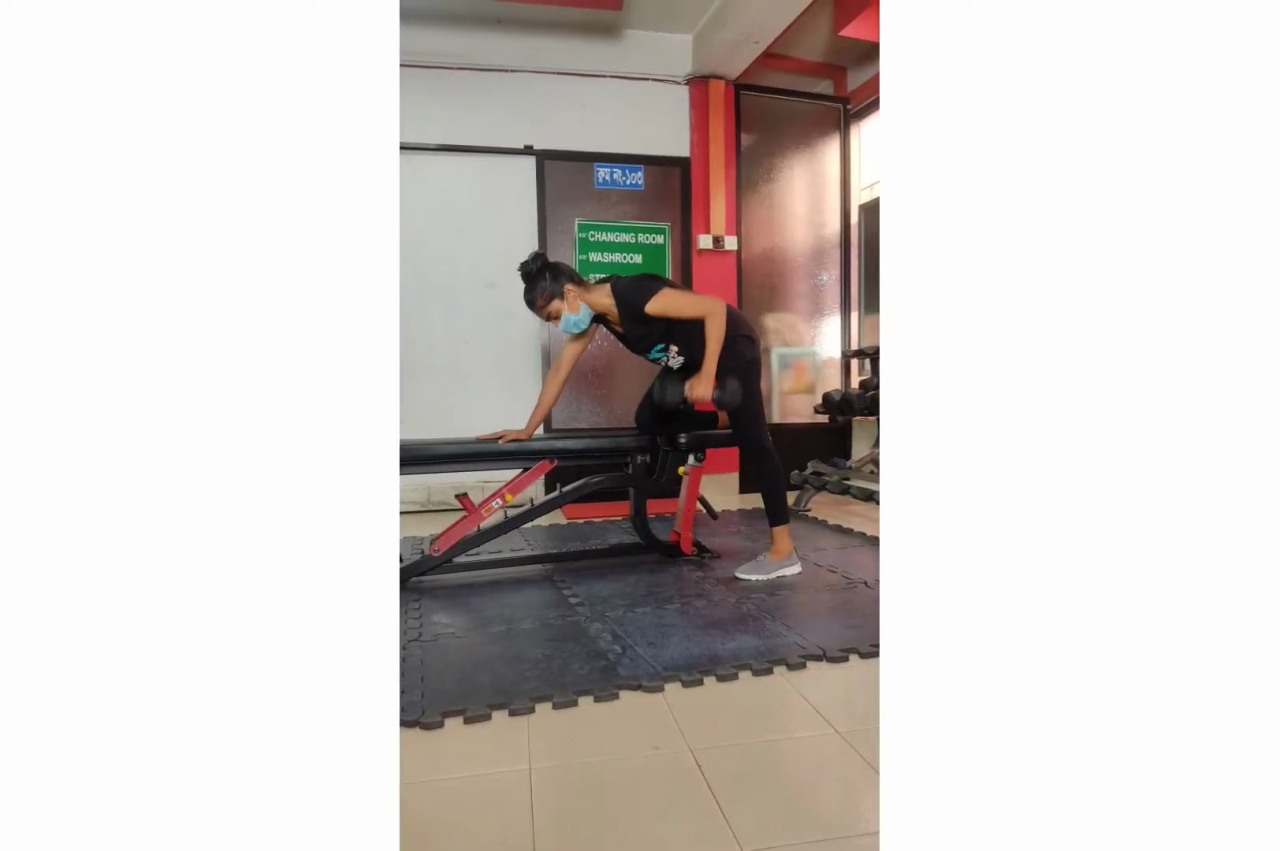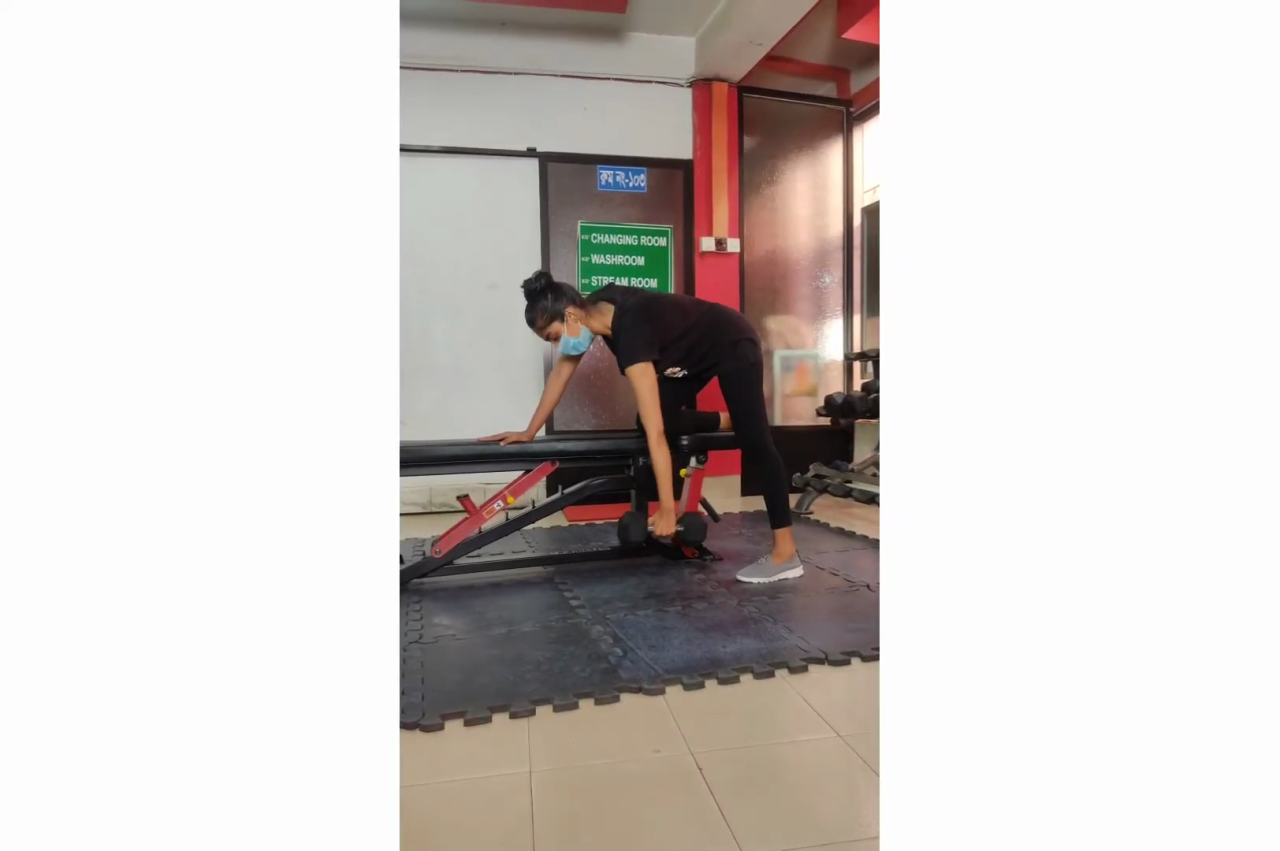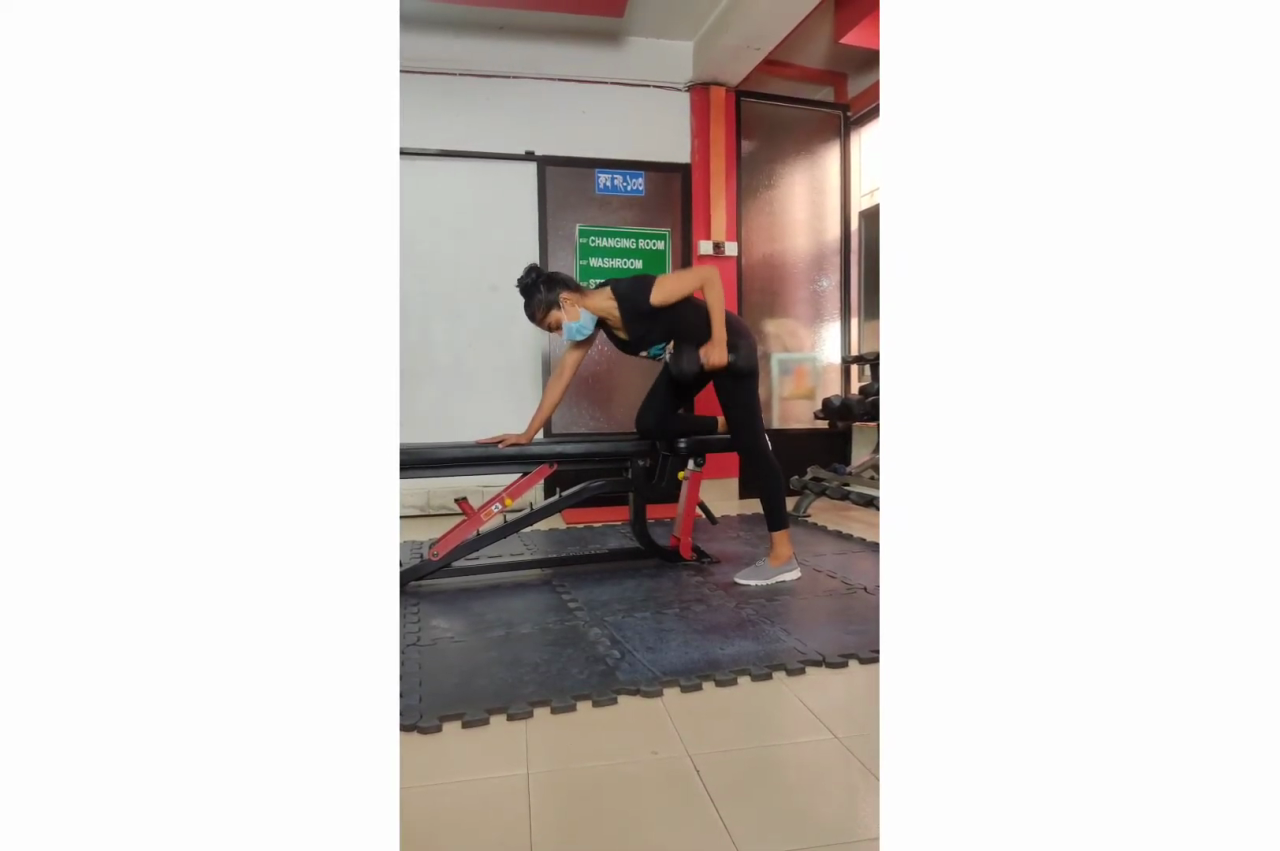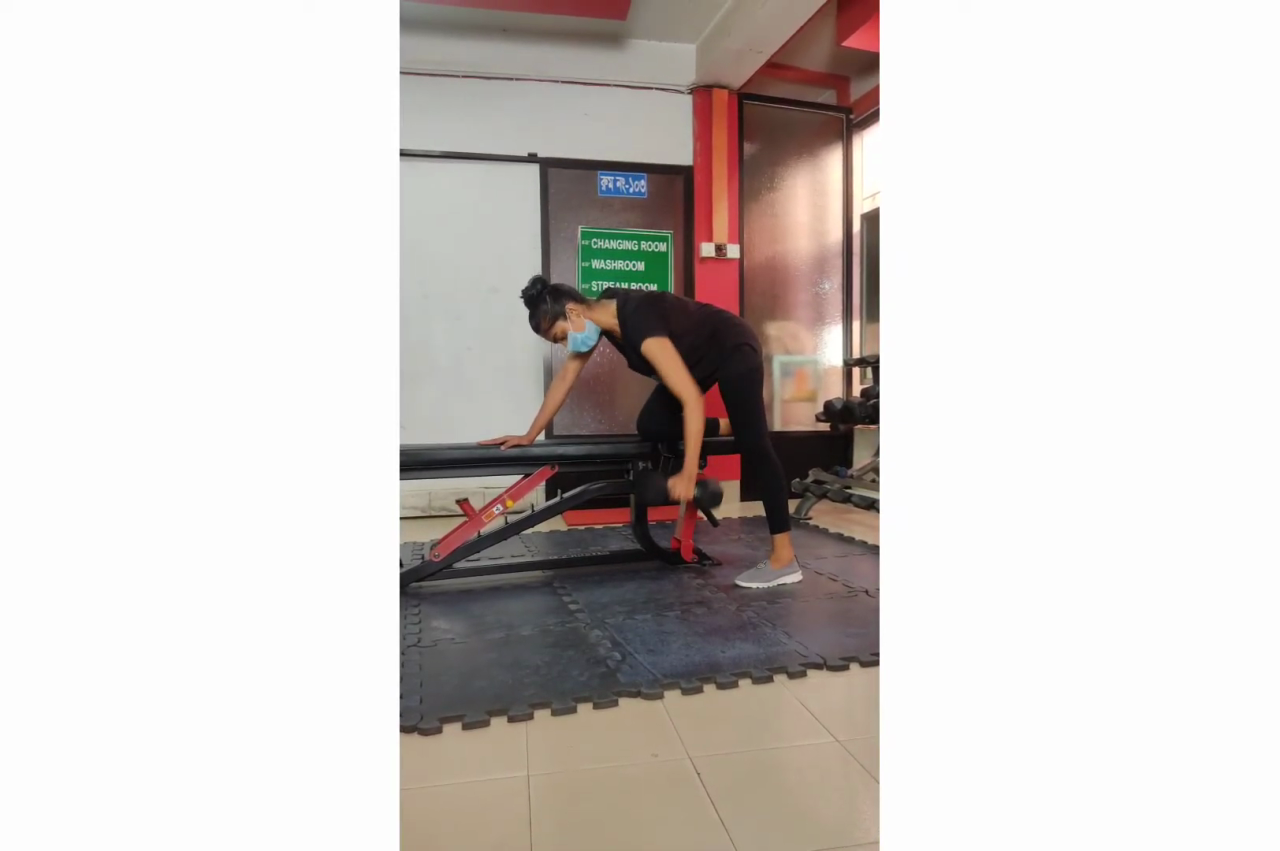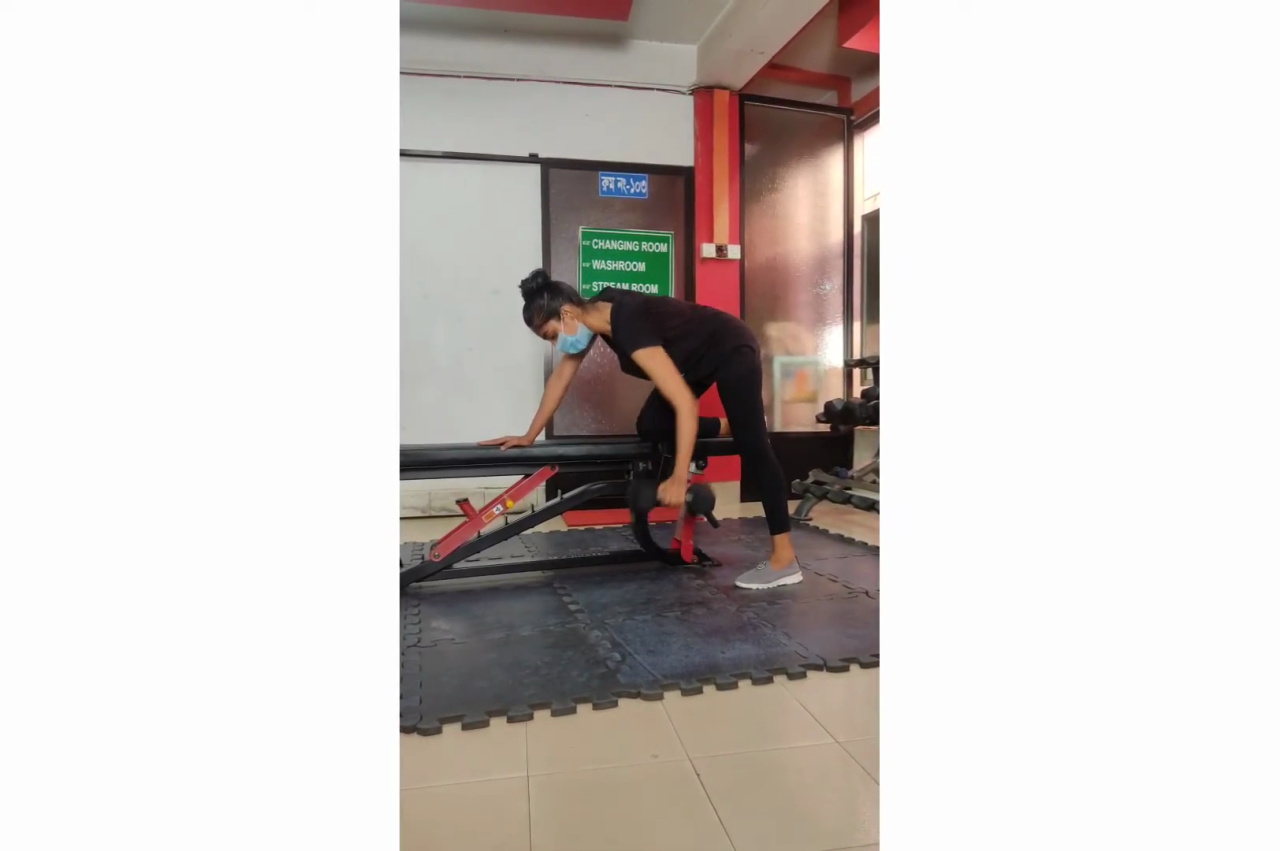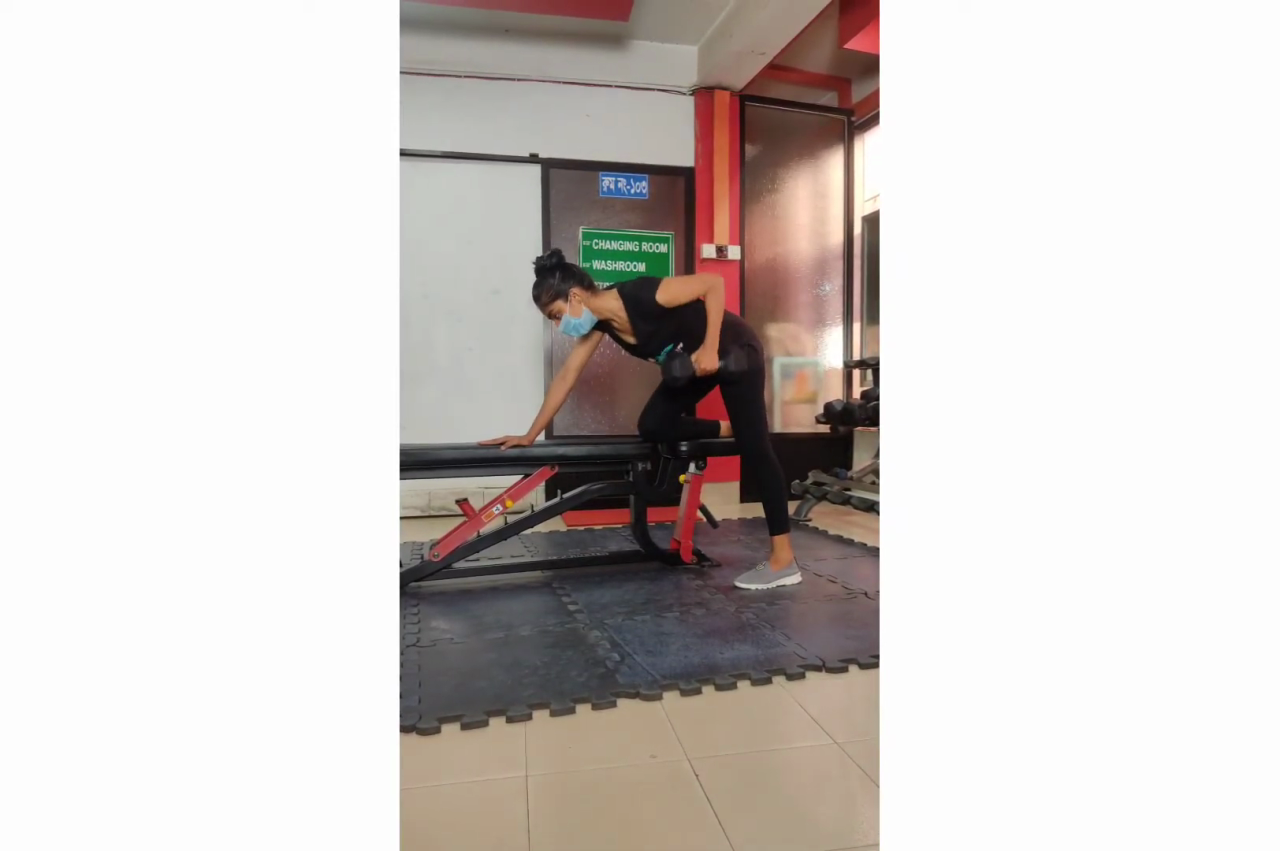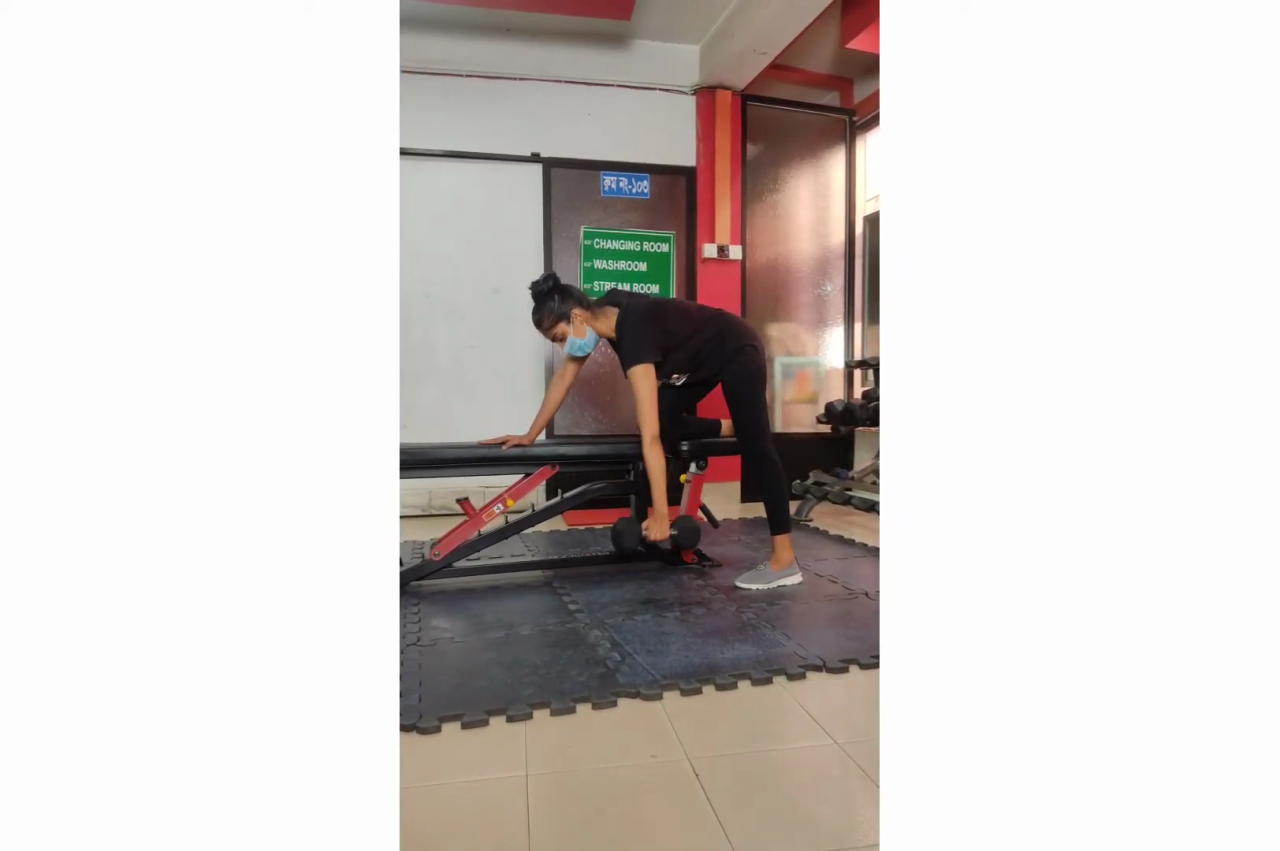
dt=0.7s
person 1, frame 1
left shoulder: (633, 295)
right shoulder: (594, 305)
left elbow: (716, 307)
right elbow: (562, 366)
left wrist: (706, 377)
right wrist: (529, 429)
left hip: (730, 340)
right hip: (690, 352)
left knee: (752, 441)
right knee: (649, 420)
left ankle: (783, 551)
right ankle: (733, 419)
person 1, frame 2
left shoulder: (631, 333)
right shoulder: (594, 309)
left elbow: (656, 433)
right elbow: (561, 371)
left wrist: (667, 508)
right wrist: (529, 433)
left hip: (733, 345)
right hip: (695, 350)
left knee: (755, 444)
right knee: (655, 418)
left ankle: (786, 553)
right ankle: (731, 421)
person 1, frame 3
left shoulder: (635, 296)
right shoulder: (593, 313)
left elbow: (710, 275)
right elbow: (563, 374)
left wrist: (718, 342)
right wrist: (528, 434)
left hip: (728, 348)
left knee: (750, 446)
right knee: (650, 425)
left ankle: (783, 556)
right ankle: (729, 425)
person 1, frame 4
left shoulder: (638, 321)
right shoulder: (599, 313)
left elbow: (691, 398)
right elbow: (566, 376)
left wrist: (688, 475)
right wrist: (530, 436)
left hip: (733, 350)
right hip: (697, 358)
left knee: (754, 448)
right knee: (651, 426)
left ankle: (784, 558)
right ankle: (733, 428)
person 1, frame 5
left shoulder: (630, 326)
right shoulder: (595, 312)
left elbow: (686, 403)
right elbow: (561, 376)
left wrist: (680, 478)
right wrist: (529, 436)
left hip: (732, 349)
right hip: (695, 357)
left knee: (753, 449)
right knee: (650, 427)
left ankle: (784, 559)
right ankle: (733, 426)
person 1, frame 6
left shoulder: (641, 296)
right shoulder: (600, 318)
left elbow: (714, 283)
right elbow: (567, 375)
left wrist: (710, 348)
right wrist: (530, 436)
left hip: (734, 349)
right hip: (693, 360)
left knee: (755, 450)
right knee: (652, 427)
left ankle: (783, 560)
right ankle: (732, 429)
person 1, frame 7
left shoulder: (635, 334)
right shoulder: (601, 312)
left elbow: (651, 437)
right elbow: (565, 376)
left wrist: (661, 514)
right wrist: (530, 436)
left hip: (736, 350)
right hip: (699, 358)
left knee: (756, 450)
right knee: (662, 422)
left ankle: (784, 560)
right ankle: (733, 428)
